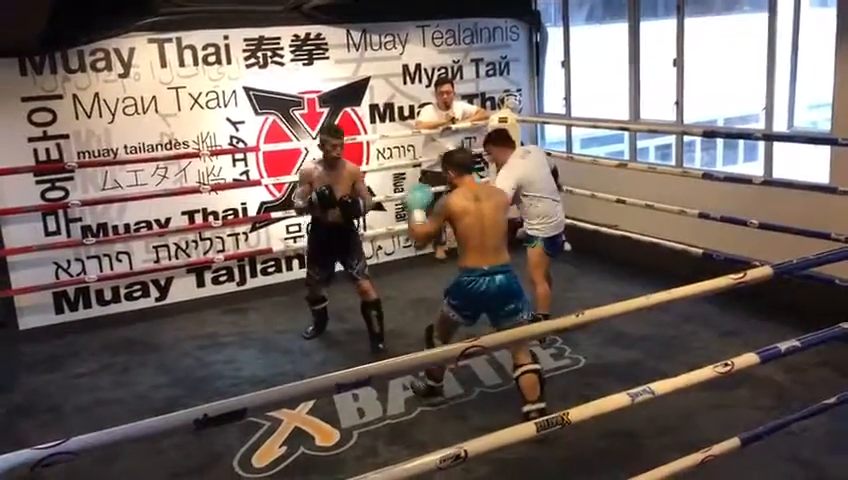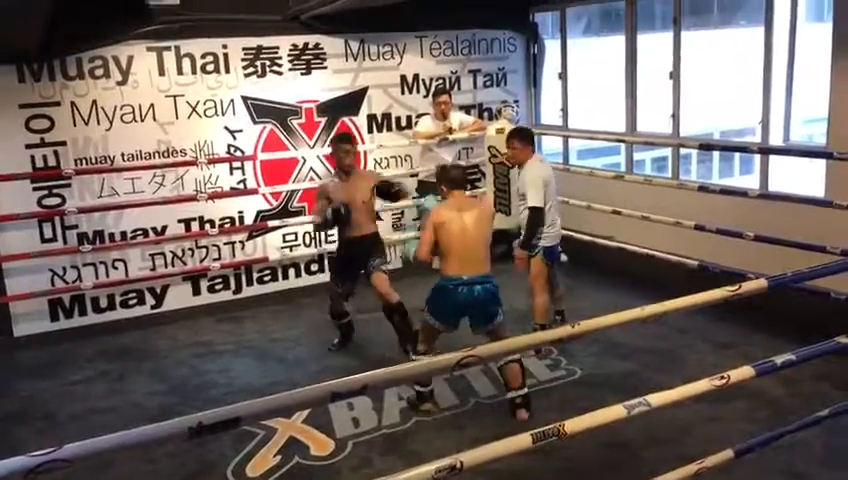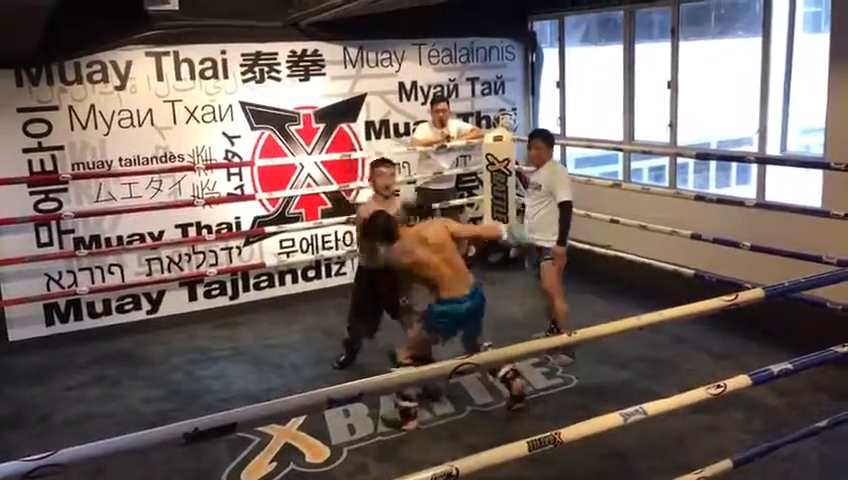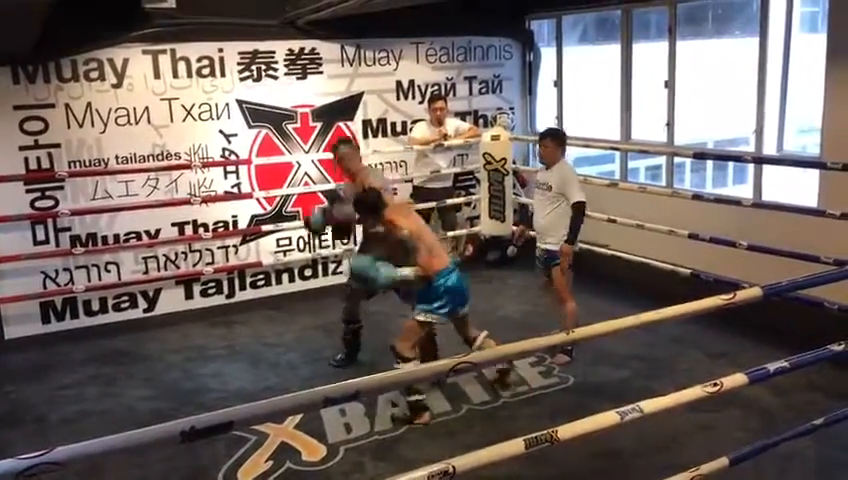
dt=0.4s
person 1, frame 1
left shoulder: (450, 201)
right shoulder: (501, 196)
left elbow: (419, 236)
left wrist: (416, 208)
left hip: (471, 281)
right hip: (505, 279)
left knee: (440, 334)
right knee: (521, 349)
left ankle: (432, 386)
right ankle: (536, 413)
person 1, frame 2
left shoulder: (437, 213)
right shoulder: (487, 205)
left elbow: (423, 256)
left hip: (451, 289)
right hip: (485, 288)
left knee: (425, 339)
right knee: (502, 343)
left ankle: (423, 397)
right ankle: (521, 404)
person 1, frame 3
left shoulder: (400, 255)
right shoulder: (437, 224)
left elbow: (384, 255)
right elbow: (481, 232)
right wrist: (509, 233)
left hip: (449, 308)
right hip: (474, 296)
left knee: (403, 356)
right knee: (474, 346)
left ankle: (407, 417)
right ankle: (512, 380)
person 1, frame 4
left shoulder: (404, 230)
right shoulder: (388, 203)
left elbow: (426, 270)
right elbow: (363, 179)
left wrist: (393, 275)
left hip: (442, 284)
right hip: (450, 278)
left knee: (403, 345)
right knee: (465, 328)
left ankle: (419, 411)
right ankle: (502, 366)
person 2, frame 1
left shoulder: (509, 173)
right shoulder: (534, 151)
right elbow: (552, 169)
right wrist: (556, 186)
left hip: (541, 227)
right hip: (554, 219)
left knee: (537, 278)
right knee: (541, 273)
right ankle: (542, 317)
person 2, frame 2
left shoulder: (531, 174)
right shoulder: (538, 163)
left elbow: (536, 212)
left wrist: (523, 247)
left hip: (542, 237)
right hip: (548, 233)
left knee: (538, 287)
right knee: (550, 280)
right ankle: (559, 318)
person 2, frame 3
left shoulder: (557, 173)
right shoulder: (533, 173)
left elbow: (565, 209)
left wrist: (561, 244)
left hip: (551, 243)
right hip: (535, 241)
left knee: (554, 292)
right knee: (547, 288)
right ankle: (554, 329)
person 2, frame 4
left shoulder: (566, 173)
right shoulder: (543, 172)
left elbow: (579, 209)
left wrist: (570, 242)
right wrist: (525, 225)
left hip: (560, 245)
right hip: (544, 243)
left knee: (564, 294)
right knee: (556, 289)
left ankle: (568, 345)
right ankle: (570, 328)
person 3, frame 1
left shoulder: (353, 171)
right shoulder: (308, 172)
left elbow: (368, 202)
right elbow: (298, 207)
left wrist: (358, 206)
right wrist: (314, 201)
left hip: (346, 231)
right hip: (320, 232)
left knee: (364, 286)
right knee: (314, 285)
left ankle: (377, 340)
right ankle: (319, 323)
person 3, frame 2
left shoulder: (369, 178)
right shoulder: (327, 187)
left elbow: (402, 194)
right elbow: (318, 224)
left wrist: (394, 189)
right wrist: (330, 217)
left hip: (371, 243)
right hip: (346, 247)
left knee: (382, 288)
right knee: (335, 302)
left ankle: (410, 341)
right ankle: (347, 334)
person 3, frame 3
left shoulder: (399, 207)
right shoulder: (365, 210)
left hip: (394, 275)
right hip: (368, 278)
right knee: (356, 332)
right ankle: (350, 353)
person 3, frame 4
left shoulder: (373, 177)
right shoulder: (348, 190)
right elbow: (344, 232)
right wrist: (336, 217)
left hip: (392, 243)
right hip: (370, 245)
right knee: (351, 300)
left ankle: (431, 360)
right ankle: (350, 351)
person 4, frame 1
left shoulder: (460, 107)
right shoulder: (428, 110)
left elbow: (484, 114)
right elbow: (419, 126)
left wrist: (463, 122)
right wrist: (444, 121)
right hip: (431, 169)
right ankle: (438, 246)
person 4, frame 2
left shoulder: (458, 117)
right shoulder: (425, 120)
left elbow: (481, 125)
right elbow: (417, 136)
left wrist: (460, 133)
right wrist: (441, 132)
right hip: (428, 179)
person 4, frame 3
left shoulder: (455, 125)
right shoulder: (424, 128)
left elbow: (478, 133)
right elbow: (415, 143)
left wrist: (458, 140)
right wrist: (438, 139)
left hip: (448, 186)
right hip: (426, 187)
person 4, frame 4
left shoulder: (453, 124)
right shoulder: (421, 126)
left elbow: (476, 131)
right elbow: (412, 142)
left wrist: (455, 139)
right wrist: (436, 138)
left hip: (445, 185)
right hip: (422, 186)
left knee: (451, 225)
left ankle: (456, 253)
